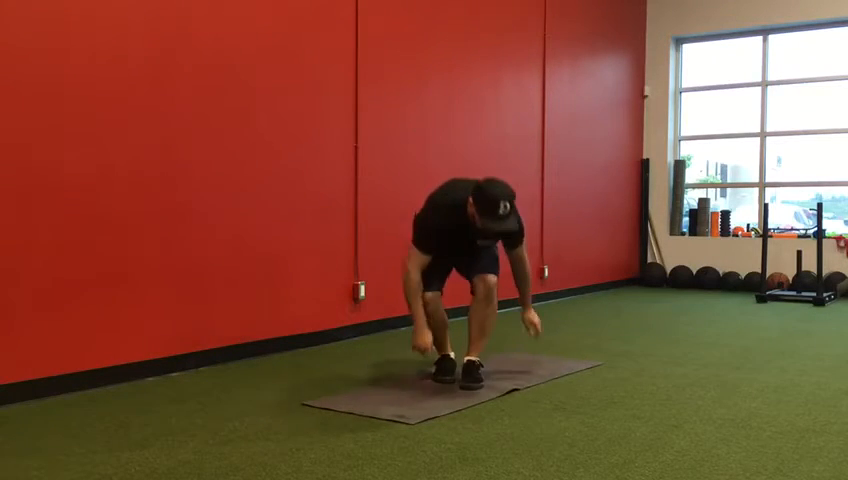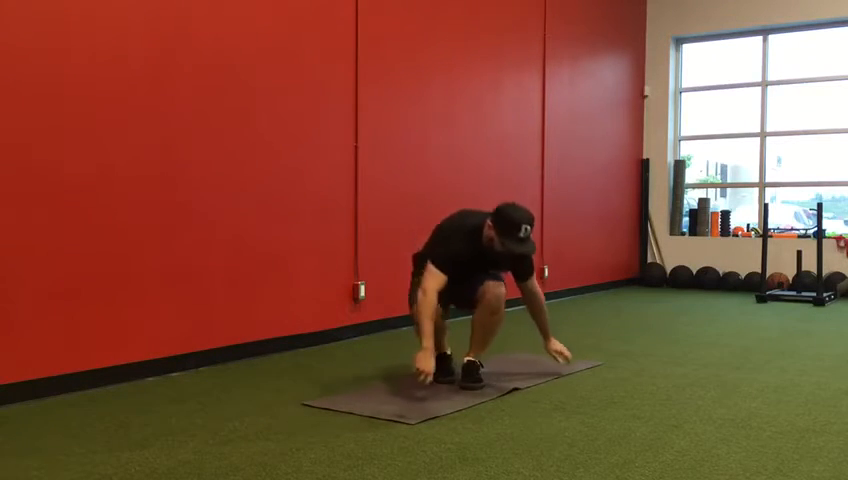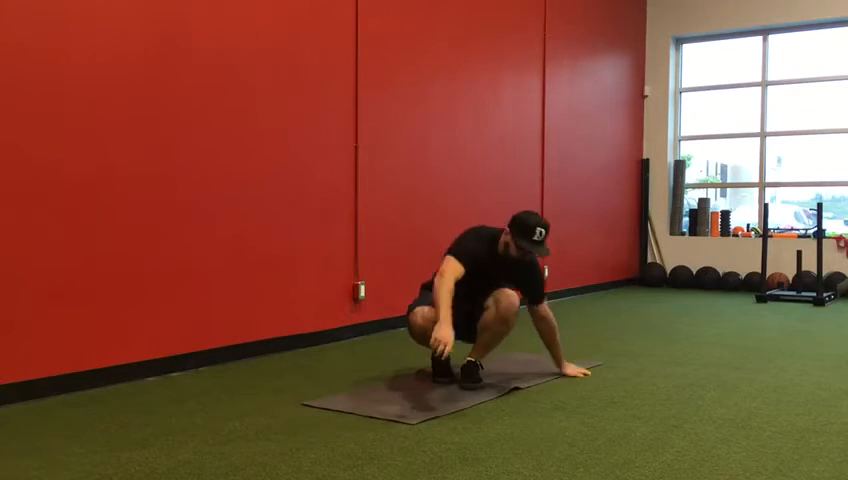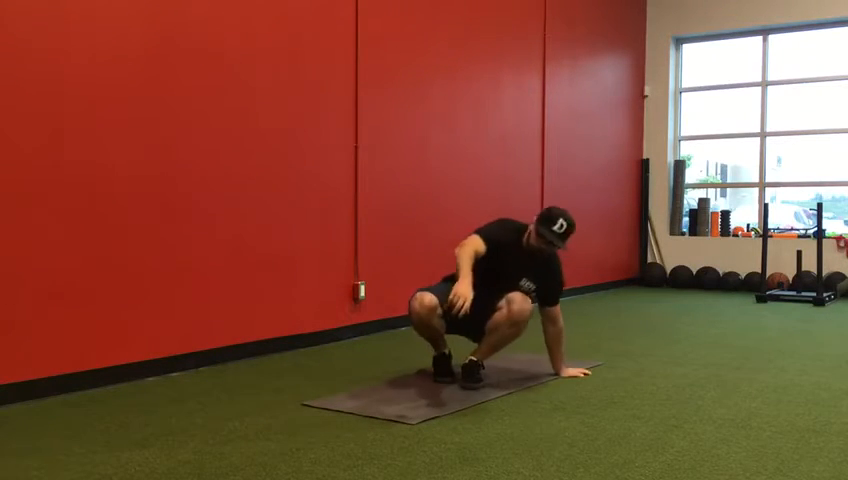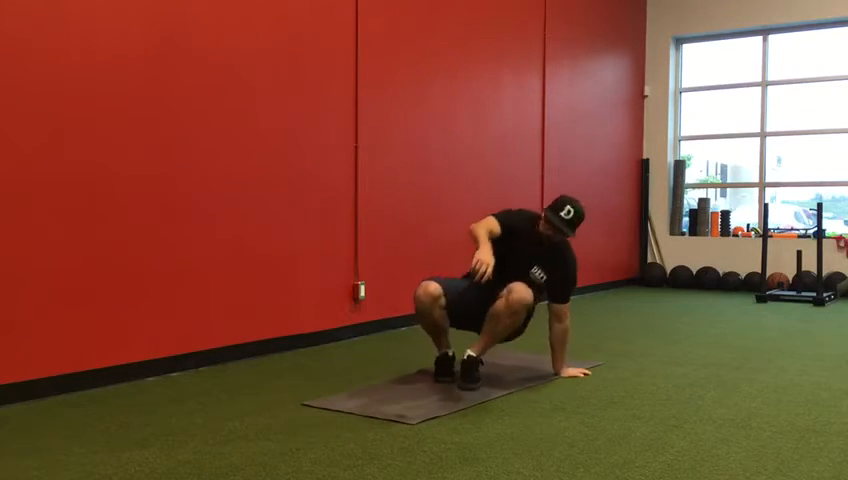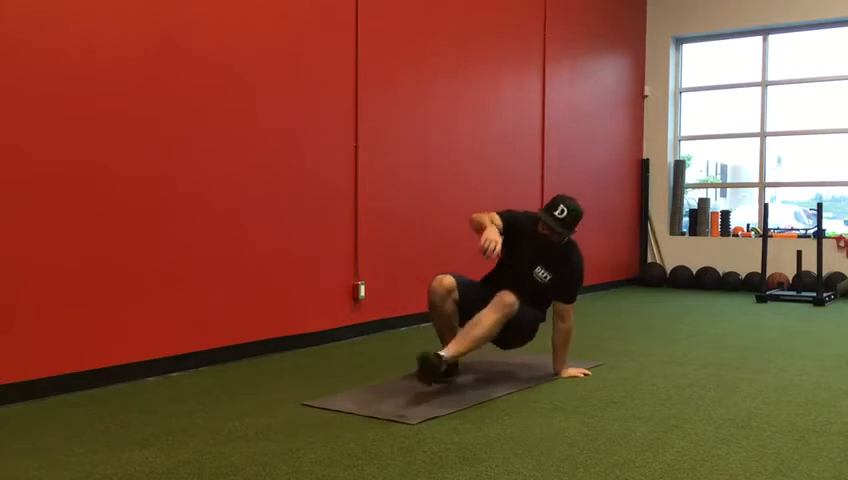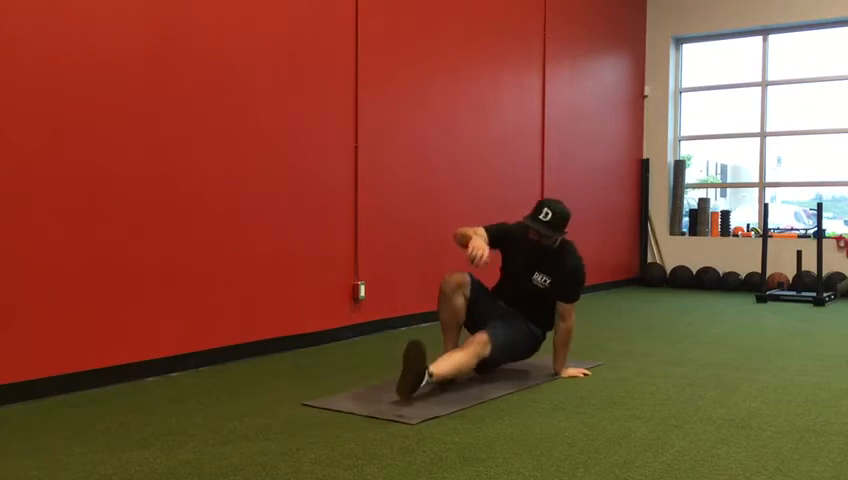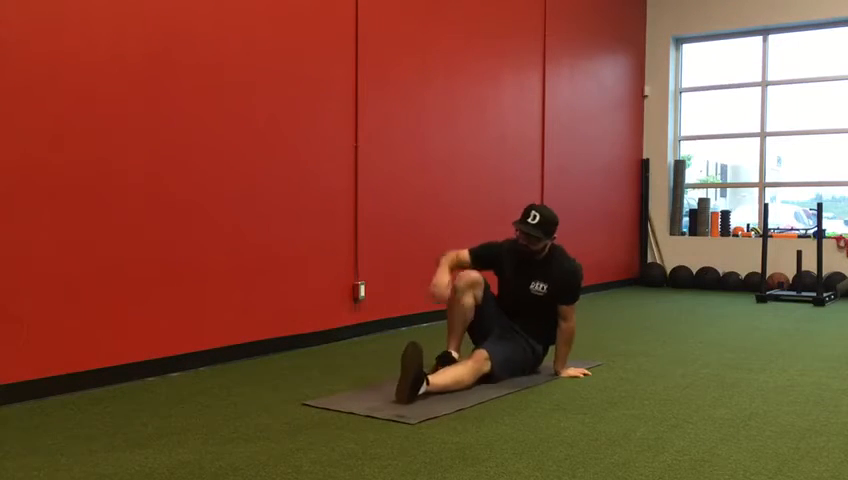
dt=0.2s
person 1, frame 1
left shoulder: (507, 217)
right shoulder: (442, 208)
left elbow: (518, 259)
right elbow: (412, 269)
left wrist: (527, 308)
right wrist: (420, 327)
left hip: (477, 247)
right hip: (439, 245)
left knee: (487, 284)
right knee: (429, 297)
left ankle: (472, 361)
right ankle: (446, 357)
person 1, frame 2
left shoulder: (518, 245)
right shoulder: (457, 234)
left elbow: (531, 292)
right elbow: (428, 289)
left wrist: (548, 338)
right wrist: (427, 349)
left hip: (478, 272)
right hip: (436, 271)
left knee: (495, 293)
right knee: (425, 312)
left ankle: (472, 361)
right ankle: (443, 356)
person 1, frame 3
left shoulder: (528, 267)
right shoulder: (477, 241)
left elbow: (541, 315)
right elbow: (445, 277)
left wrist: (561, 363)
right wrist: (444, 324)
left hip: (480, 307)
right hip: (448, 301)
left knee: (508, 301)
right knee: (421, 320)
left ankle: (472, 362)
right ankle: (440, 356)
person 1, frame 4
left shoulder: (550, 267)
right shoulder: (504, 231)
left elbow: (552, 319)
right elbow: (465, 248)
left wrist: (560, 368)
right wrist: (465, 281)
left hip: (493, 315)
left knee: (520, 306)
right knee: (421, 304)
left ankle: (475, 362)
right ankle: (442, 355)
person 1, frame 5
left shoulder: (564, 261)
right shoulder: (519, 220)
left elbow: (559, 317)
right elbow: (480, 227)
left wrist: (560, 368)
right wrist: (485, 248)
left hip: (506, 313)
right hip: (476, 288)
left knee: (520, 295)
right knee: (426, 292)
left ankle: (473, 357)
right ankle: (445, 355)
person 1, frame 6
left shoulder: (571, 261)
right shoulder: (524, 222)
left elbow: (562, 318)
right elbow: (477, 218)
left wrist: (560, 368)
right wrist: (490, 230)
left hip: (521, 321)
right hip: (487, 294)
left knee: (505, 301)
right knee: (442, 285)
left ankle: (442, 358)
right ankle: (448, 359)
person 1, frame 7
left shoulder: (570, 264)
right shoulder: (516, 233)
left elbow: (564, 318)
right elbow: (460, 234)
left wrist: (560, 368)
right wrist: (476, 239)
left hip: (527, 328)
right hip: (495, 306)
left knee: (479, 343)
right knee: (454, 281)
left ankle: (424, 375)
right ankle: (449, 356)
person 1, frame 8
left shoulder: (565, 269)
right shoulder: (505, 250)
left elbow: (566, 320)
right elbow: (453, 257)
left wrist: (561, 367)
right wrist: (442, 271)
left hip: (527, 342)
right hip: (497, 320)
left knee: (480, 360)
right knee: (468, 280)
left ankle: (421, 383)
right ankle: (450, 357)
